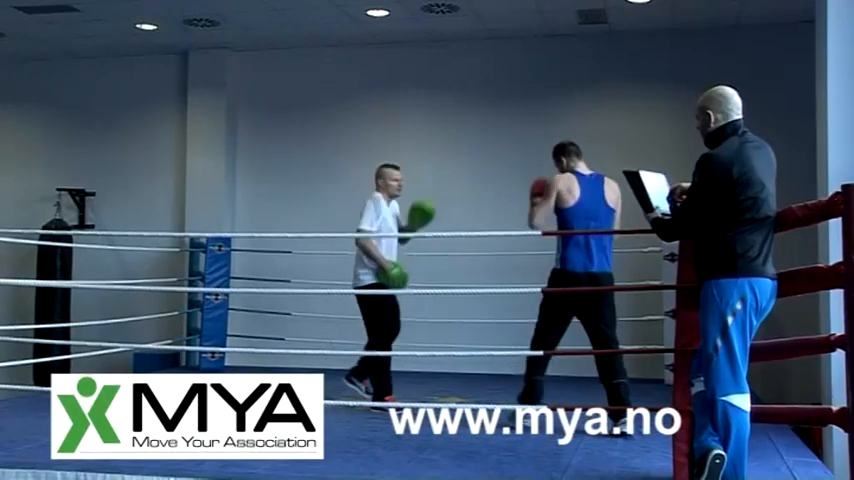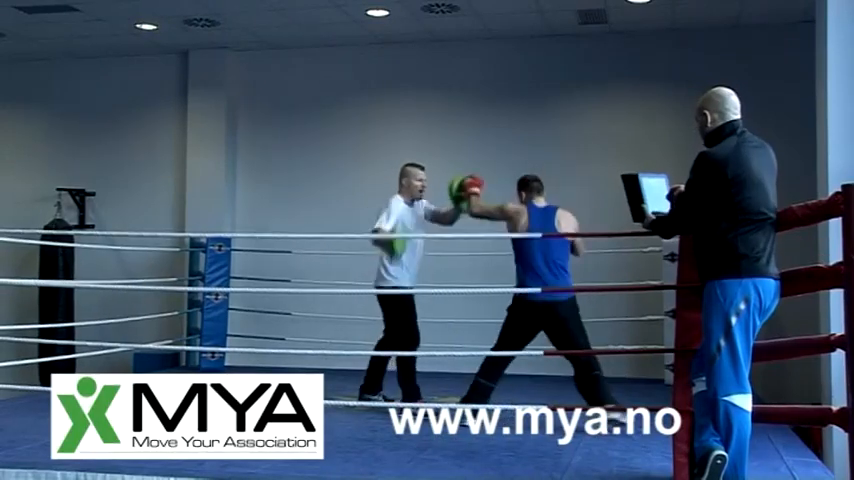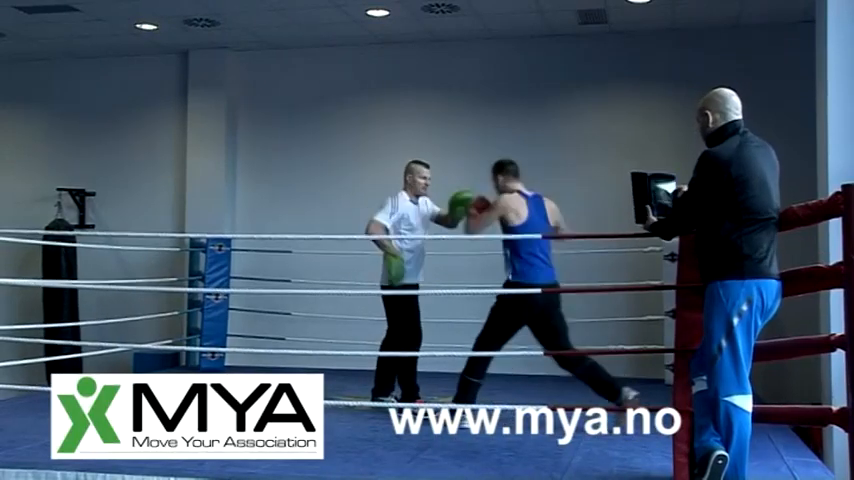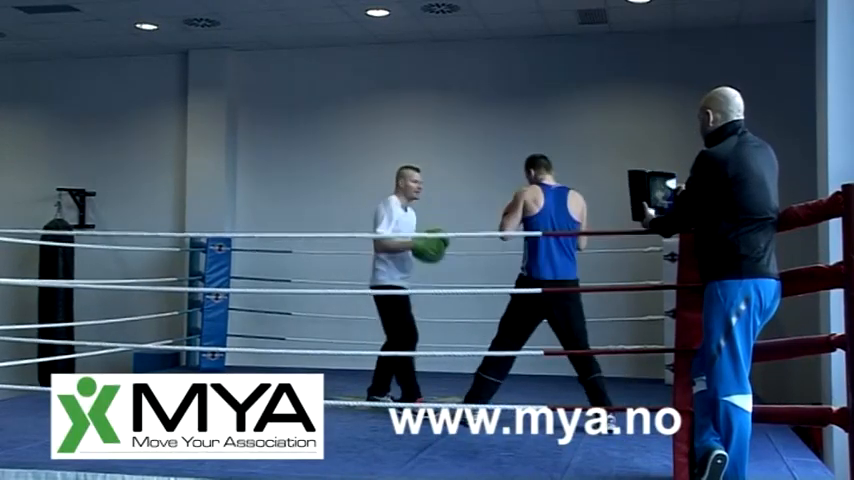
dt=0.7s
person 1, frame 1
left shoulder: (717, 159)
right shoulder: (761, 150)
left elbow: (690, 224)
left wrist: (659, 222)
right wrist: (695, 191)
left hip: (731, 280)
right hip: (758, 278)
left knee: (725, 379)
right knee: (706, 369)
person 1, frame 2
left shoulder: (714, 158)
right shoulder: (761, 151)
left elbow: (685, 219)
left wrist: (654, 223)
right wrist: (690, 193)
left hip: (734, 281)
right hip: (762, 278)
left knee: (728, 380)
right knee: (707, 368)
person 1, frame 3
left shoulder: (717, 157)
right shoulder: (763, 151)
left elbow: (689, 218)
left wrist: (657, 225)
right wrist: (691, 195)
left hip: (736, 281)
right hip: (764, 279)
left knee: (729, 380)
right knee: (706, 367)
person 1, frame 4
left shoulder: (714, 157)
right shoulder: (764, 152)
left elbow: (685, 217)
left wrist: (654, 221)
right wrist: (691, 195)
left hip: (735, 280)
right hip: (764, 279)
left knee: (729, 380)
right knee: (708, 368)
person 2, frame 1
left shoulder: (559, 183)
right shoulder: (612, 187)
left elbow: (535, 224)
left wrist: (541, 199)
left hip: (569, 277)
right hip: (602, 278)
left knee: (543, 342)
right knee: (607, 346)
left ankle: (527, 407)
right ankle: (622, 416)
person 2, frame 2
left shoulder: (514, 212)
right shoulder: (567, 218)
left elbow: (475, 210)
right elbow: (579, 251)
left wrist: (471, 192)
left hip: (528, 303)
right hip: (562, 303)
left knee: (499, 358)
right knee: (585, 359)
right ankle: (607, 406)
person 2, frame 3
left shoulder: (507, 201)
right shoulder: (546, 204)
left elbow: (472, 228)
right elbow: (562, 231)
left wrist: (475, 211)
left hip: (520, 291)
right hip: (546, 291)
left knee: (484, 349)
right knee: (565, 352)
right ankle: (620, 393)
person 2, frame 4
left shoulder: (526, 194)
right shoulder: (576, 199)
left elbow: (505, 233)
right elbow: (581, 244)
left wrist: (508, 213)
left hip: (533, 285)
right hip: (566, 287)
left knee: (504, 347)
right knee: (581, 352)
left ankle: (473, 407)
right ankle: (605, 414)
person 3, frame 1
left shoulder: (391, 206)
right shoulder: (374, 203)
left elbow: (401, 235)
right elbow: (364, 239)
left wrist: (417, 221)
right wrist: (385, 263)
left hip: (382, 281)
right hip: (370, 281)
left knee: (391, 328)
right knee: (381, 336)
left ankle: (358, 375)
right ankle: (382, 396)
person 3, frame 2
left shoulder: (421, 206)
right shoulder: (394, 206)
left elbow: (446, 219)
right elbow: (377, 235)
left wrist: (458, 206)
right wrist: (388, 242)
left hip: (403, 284)
right hip: (392, 284)
left knee: (394, 338)
right knee: (408, 339)
left ankle: (370, 390)
right ankle: (411, 400)
person 3, frame 3
left shoulder: (424, 203)
right shoulder: (396, 202)
left elbow: (448, 220)
right elbow: (372, 229)
left wrist: (457, 209)
right wrist: (392, 251)
left hip: (405, 282)
right hip: (398, 283)
left knee: (395, 337)
right knee: (409, 337)
left ankle: (382, 392)
right ankle: (410, 399)
person 3, frame 4
left shoulder: (409, 212)
right shoulder: (389, 207)
right elbow: (381, 244)
right wrist: (413, 243)
left hip: (395, 283)
right hip: (388, 283)
left knee: (397, 340)
right knee: (406, 339)
left ankle: (378, 392)
right ankle: (411, 398)
